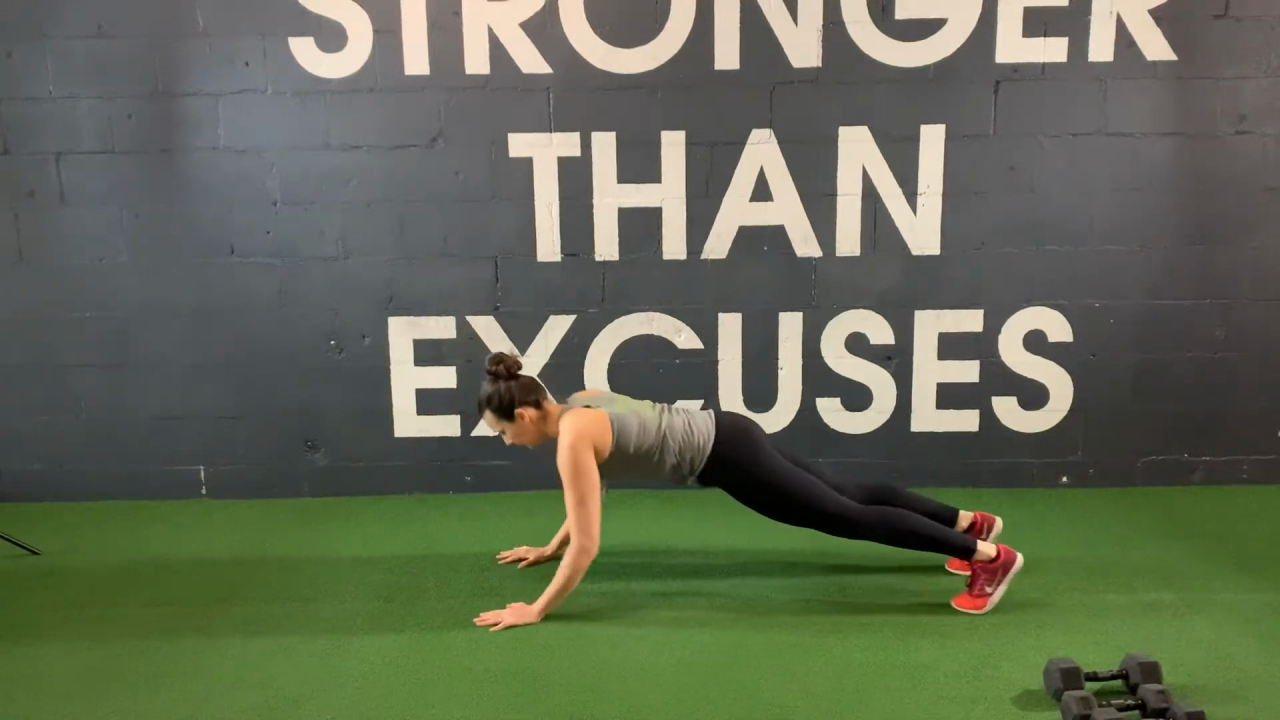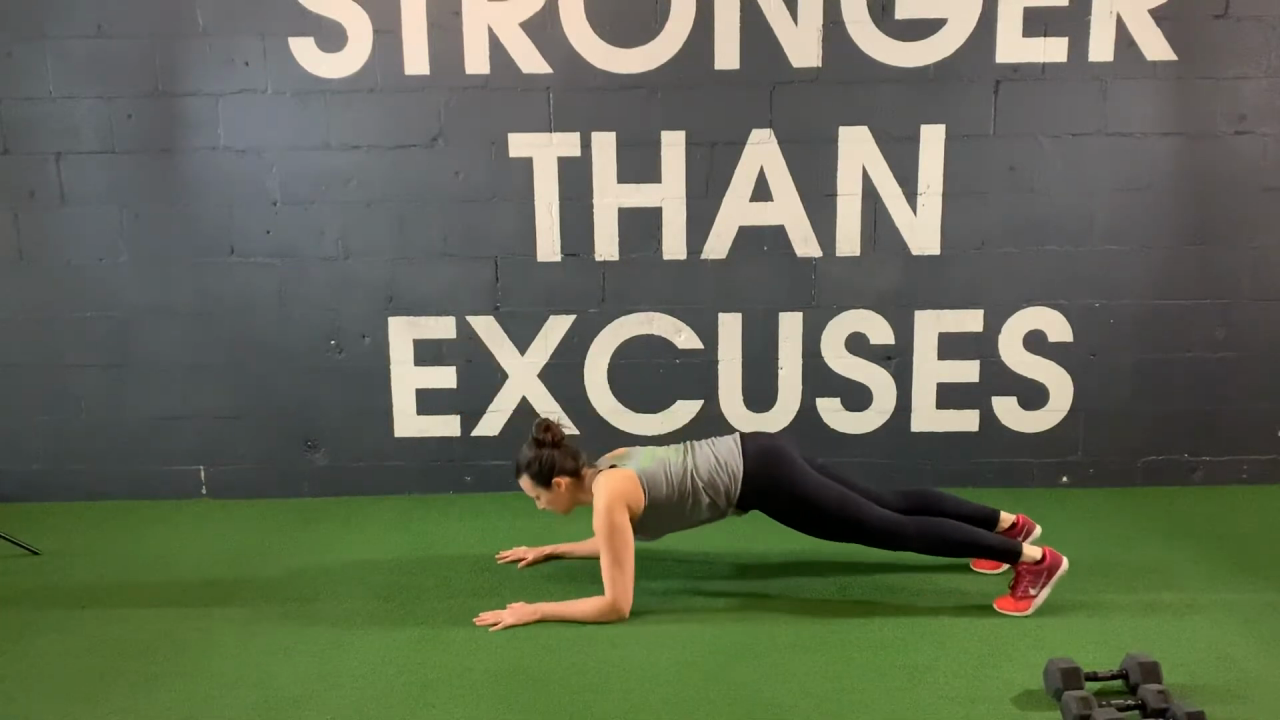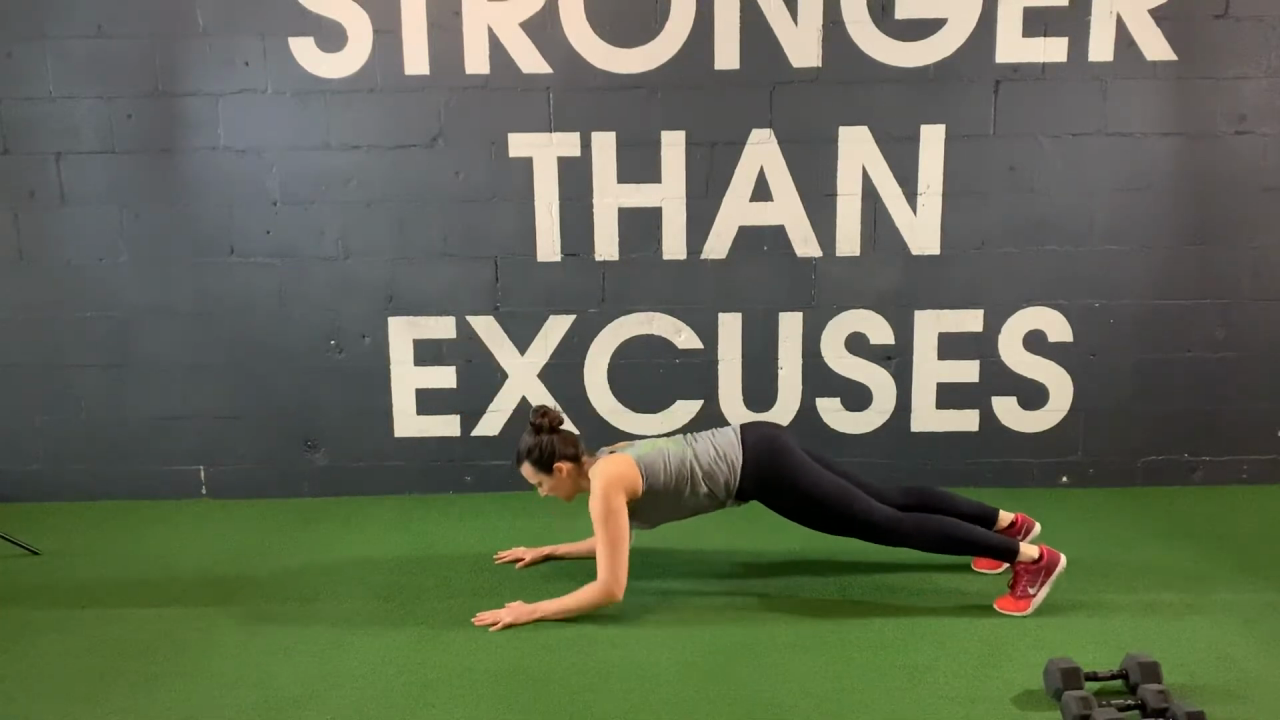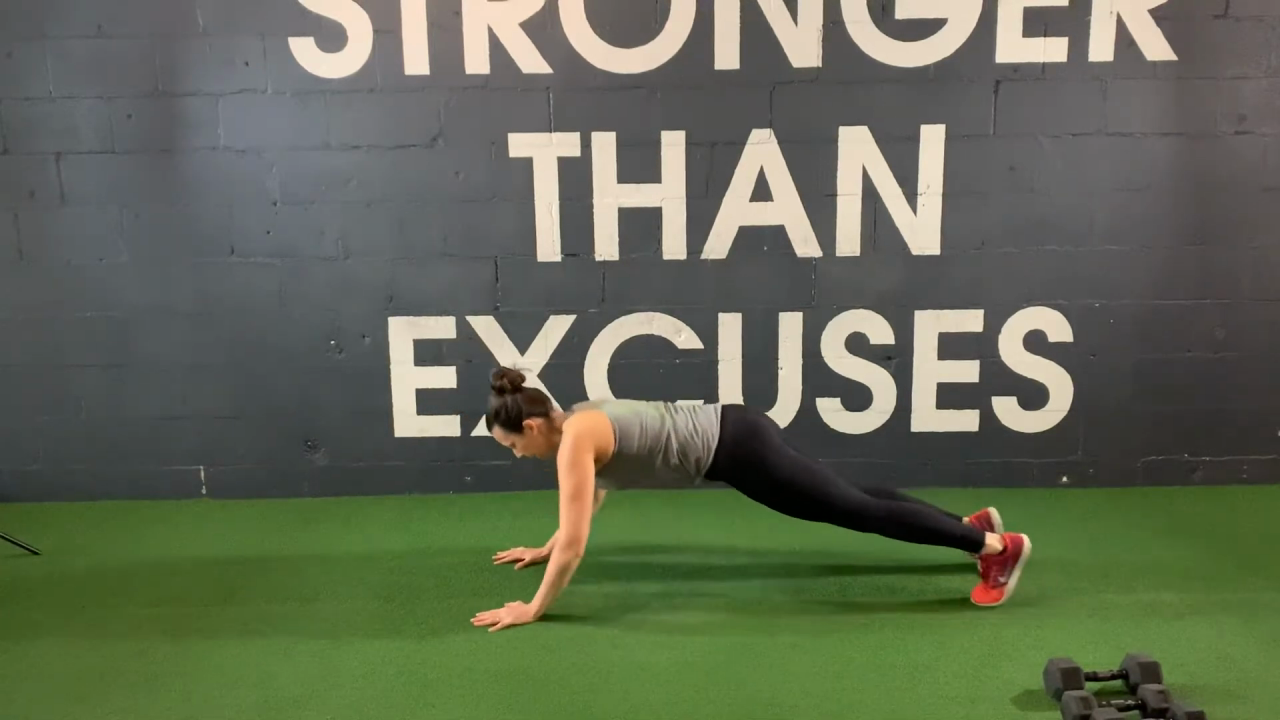
dt=0.4s
person 1, frame 1
left shoulder: (571, 441)
right shoulder: (575, 406)
left elbow: (584, 547)
right elbow: (587, 503)
left wrist: (536, 609)
right wrist: (545, 550)
left hip: (726, 455)
right hip: (725, 434)
left knee: (847, 517)
right knee: (846, 496)
left ankle: (990, 555)
right ankle: (969, 521)
person 1, frame 2
left shoulder: (607, 498)
right shoulder: (605, 465)
left elbow: (617, 604)
right elbow: (617, 543)
left wrist: (535, 611)
right wrist: (549, 550)
left hip: (760, 477)
right hip: (755, 453)
left knee: (890, 530)
right knee: (884, 502)
left ankle: (1034, 559)
right ankle: (1009, 523)
person 1, frame 3
left shoulder: (604, 482)
right shoulder: (606, 461)
left elbow: (611, 588)
right elbow: (620, 538)
left wrist: (536, 611)
right wrist: (547, 552)
left hip: (759, 466)
right hip: (757, 446)
left knee: (887, 526)
right knee: (886, 498)
left ankle: (1032, 557)
right ankle: (1008, 522)
person 1, frame 4
left shoulder: (573, 441)
right shoulder: (578, 418)
left elbow: (574, 544)
right elbow: (592, 501)
left wrist: (534, 609)
right wrist: (544, 551)
left hip: (733, 449)
right hip: (733, 428)
left knee: (855, 510)
right knee: (849, 496)
left ankle: (998, 547)
right ankle: (970, 522)
